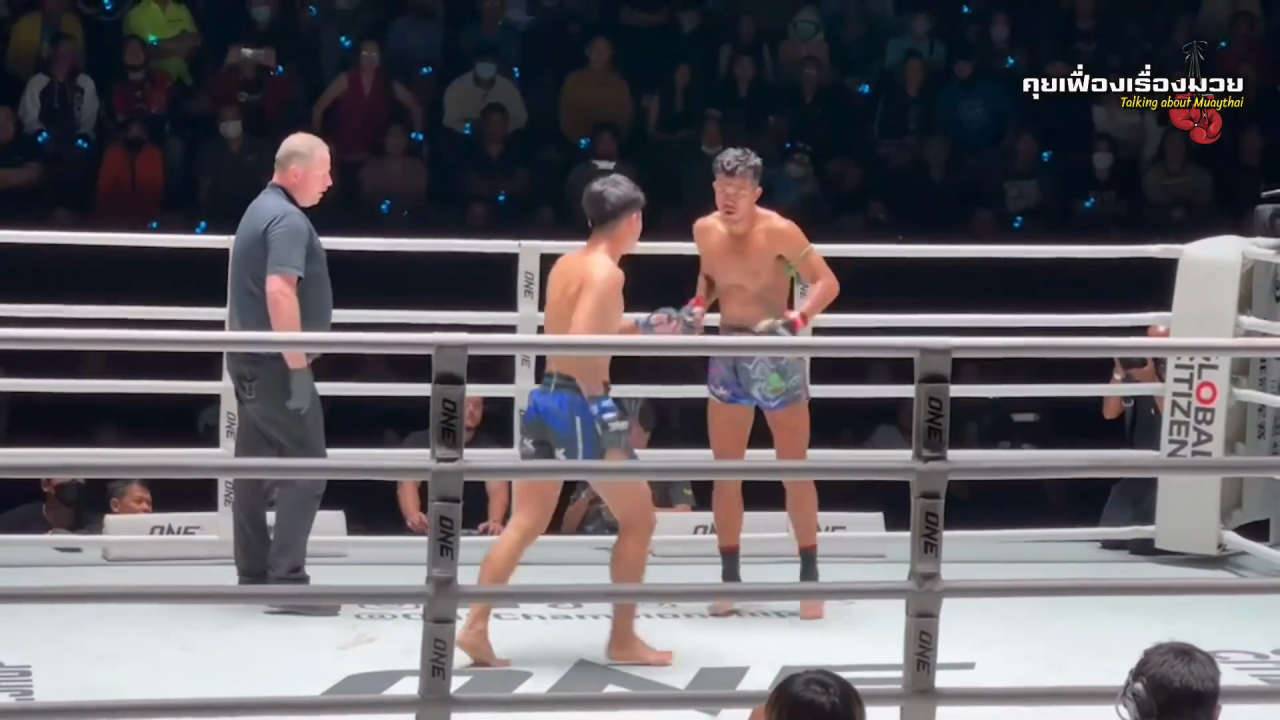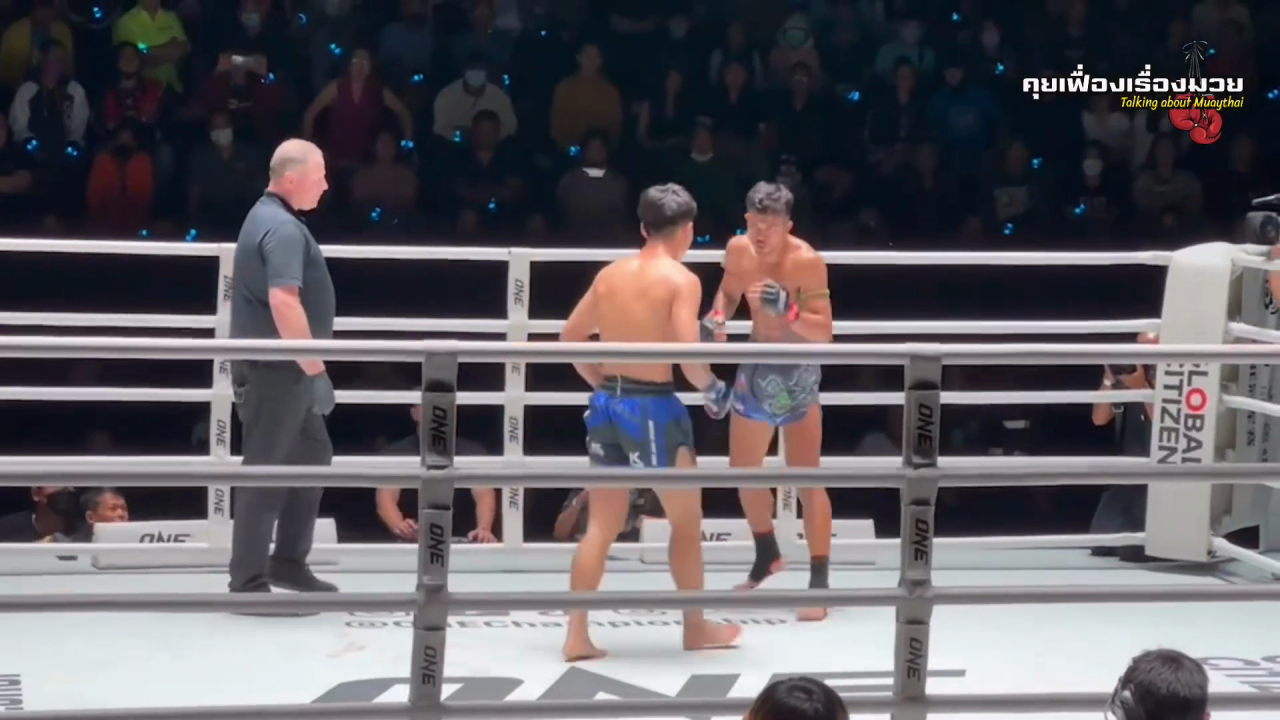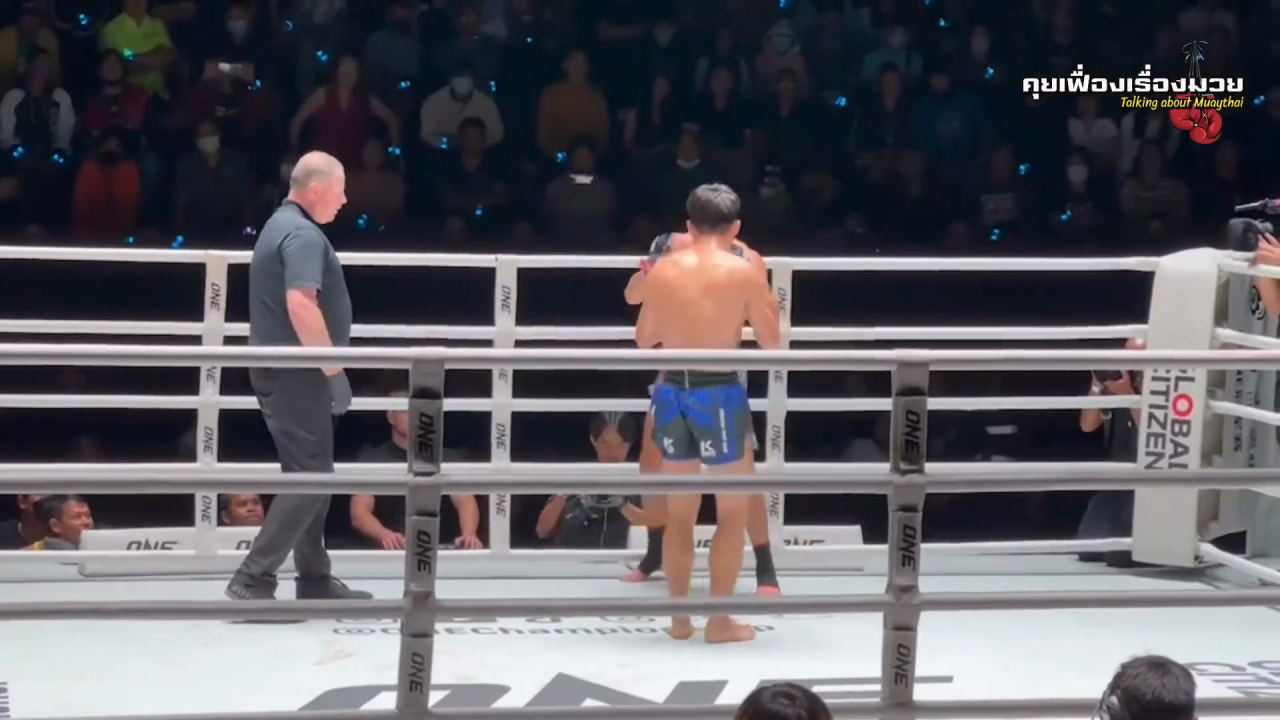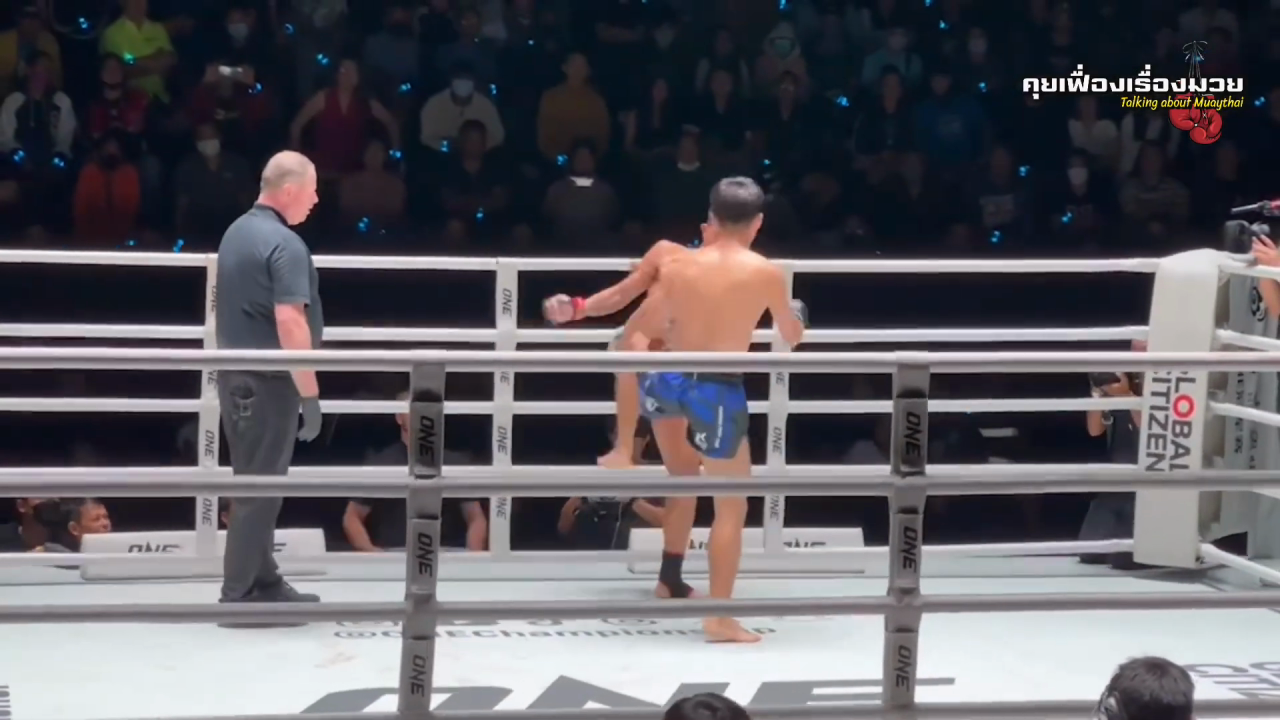
dt=0.7s
person 1, frame 1
left shoulder: (567, 264)
right shoulder: (606, 273)
right elbow: (579, 342)
left wrist: (645, 327)
right wrist: (603, 401)
left hip: (545, 399)
right hip: (578, 408)
left knee: (525, 525)
right knee: (638, 519)
left ankle: (475, 628)
right ankle: (623, 638)
person 1, frame 2
left shoulder: (609, 273)
right shoulder: (681, 279)
left elbow: (569, 337)
right elbow: (689, 359)
right wrist: (713, 388)
left hip: (605, 404)
right hip: (652, 406)
left knee: (602, 525)
right knee: (686, 520)
left ankle: (577, 631)
right ankle: (696, 627)
person 1, frame 3
left shoulder: (661, 270)
right shoulder: (743, 272)
left elbow: (645, 339)
right elbow: (771, 341)
right wrist: (765, 301)
left hip: (671, 392)
right hip: (718, 394)
left knee: (679, 512)
right knee: (733, 511)
left ankle: (680, 616)
right ankle: (719, 619)
person 1, frame 4
left shoulder: (680, 265)
right shoulder: (765, 272)
left elbow: (638, 325)
right elbow: (792, 336)
right wrist: (793, 315)
left hip: (673, 381)
right hip: (719, 392)
right knee: (731, 508)
right ankle: (719, 617)
person 2, frame 1
left shoulder: (261, 210)
right shoulder: (288, 219)
right elbow: (280, 292)
right wrist: (299, 366)
left hip: (250, 358)
right hip: (274, 362)
right knee: (305, 465)
left ankle: (254, 575)
right ankle: (286, 578)
person 2, frame 2
left shoulder: (268, 218)
right shoulder: (283, 228)
right elbow: (284, 304)
right wrist: (317, 371)
left hip: (275, 366)
right hip: (275, 368)
left knee: (312, 459)
left ankle: (288, 562)
right ankle: (247, 583)
person 2, frame 3
left shoulder: (282, 225)
right shoulder: (302, 234)
right elbow: (301, 305)
left wrist: (326, 368)
right wrist: (334, 370)
left hip: (287, 371)
right hip: (295, 374)
left knee: (311, 476)
right knee: (309, 478)
left ankle: (314, 580)
right ankle: (253, 577)
person 2, frame 4
left shoulder: (237, 231)
right shoulder: (284, 244)
right elbow: (290, 324)
right wrist: (309, 393)
left hip: (236, 372)
right hip: (267, 380)
left knee: (256, 482)
left ankle: (263, 582)
right ankle: (237, 595)
person 3, frame 1
left shoulder: (780, 230)
right shoulder: (705, 230)
left elbow: (828, 284)
left wrist: (794, 323)
right wrist: (695, 309)
left hip: (776, 355)
right hip: (728, 355)
left ankle: (809, 577)
right ankle: (729, 578)
person 3, frame 2
left shoulder: (806, 261)
right shoulder: (738, 250)
left elbow: (824, 327)
right elbow: (726, 295)
left wrist: (787, 311)
right wrist: (712, 321)
left hip: (795, 371)
right hip: (755, 367)
left knee: (803, 475)
right knee: (744, 469)
left ankle: (820, 578)
right ankle: (767, 553)
person 3, frame 3
left shoulder: (749, 261)
right shoulder: (677, 247)
right elbow: (633, 297)
right wrist: (649, 265)
left knee: (740, 473)
right knee: (651, 465)
left ankle: (765, 567)
right ankle: (656, 552)
person 3, frame 4
right shoulder: (666, 252)
right elbow: (621, 294)
right wrist: (575, 307)
right hip: (633, 373)
left knee: (687, 476)
left ankle: (670, 578)
right ankle: (624, 445)
person 4, frame 1
right shoulder: (1134, 375)
right elbow: (1110, 413)
left wrist: (1153, 381)
right wrist: (1119, 373)
left knee: (1143, 545)
right knee: (1110, 537)
person 4, frame 2
right shoulder: (1125, 382)
right elbow: (1099, 419)
left wrist: (1142, 387)
right wrist: (1108, 379)
left knee: (1133, 551)
right knee: (1101, 546)
person 4, frame 3
right shoulder: (1113, 385)
right elbow: (1087, 425)
left wrist: (1128, 395)
right wrist: (1096, 386)
left knee: (1119, 556)
right knee: (1088, 551)
person 4, frame 4
right shoulder: (1116, 383)
right elbow: (1094, 430)
left wrist: (1127, 396)
right wrist: (1097, 391)
left knee: (1123, 559)
right knee: (1089, 553)
